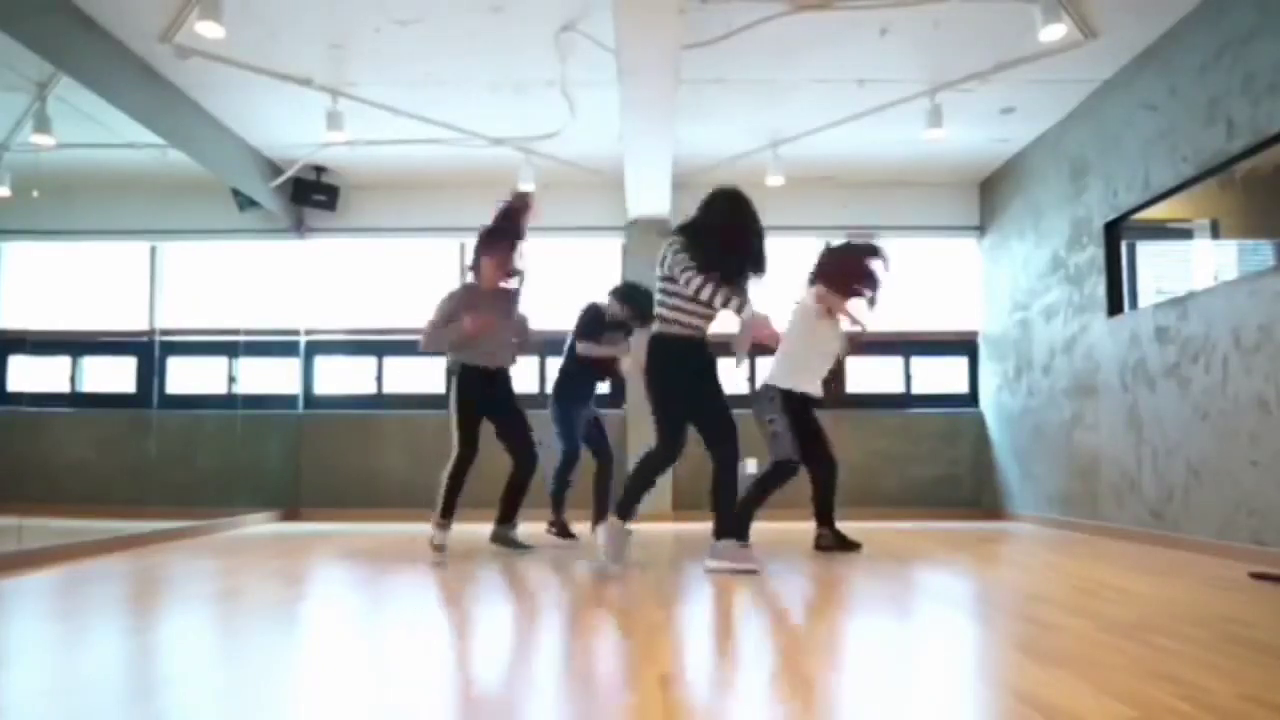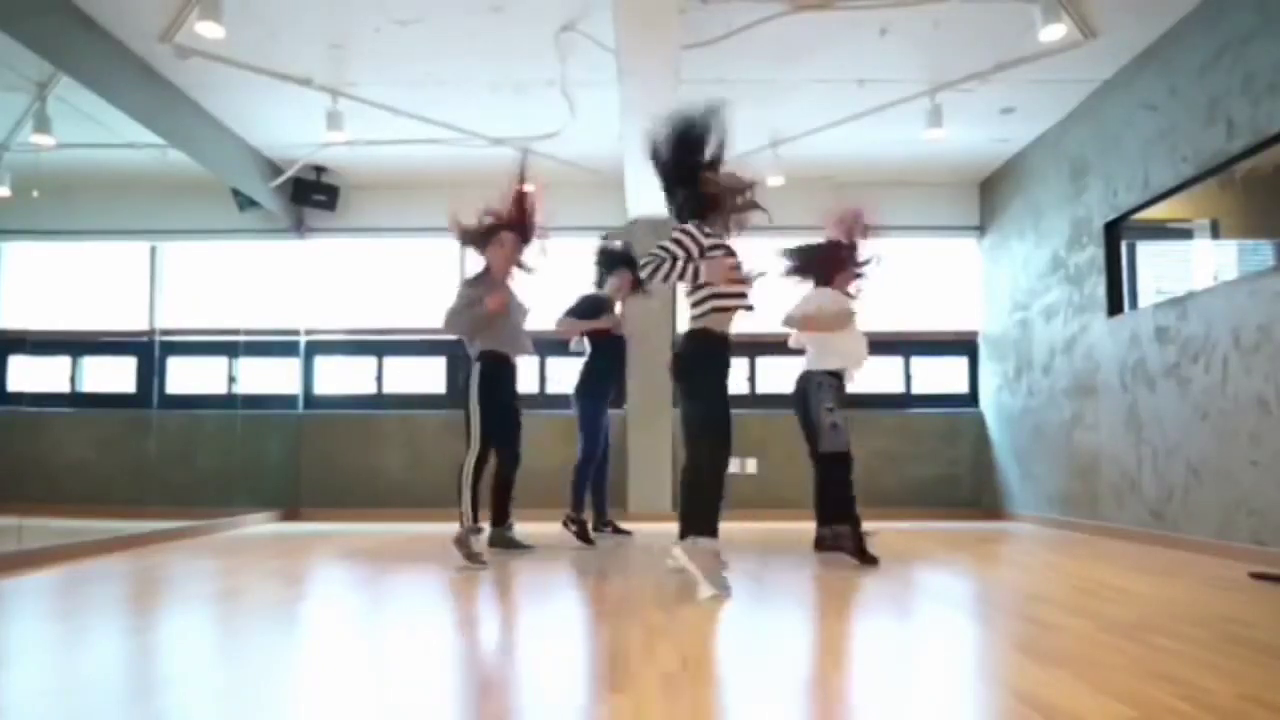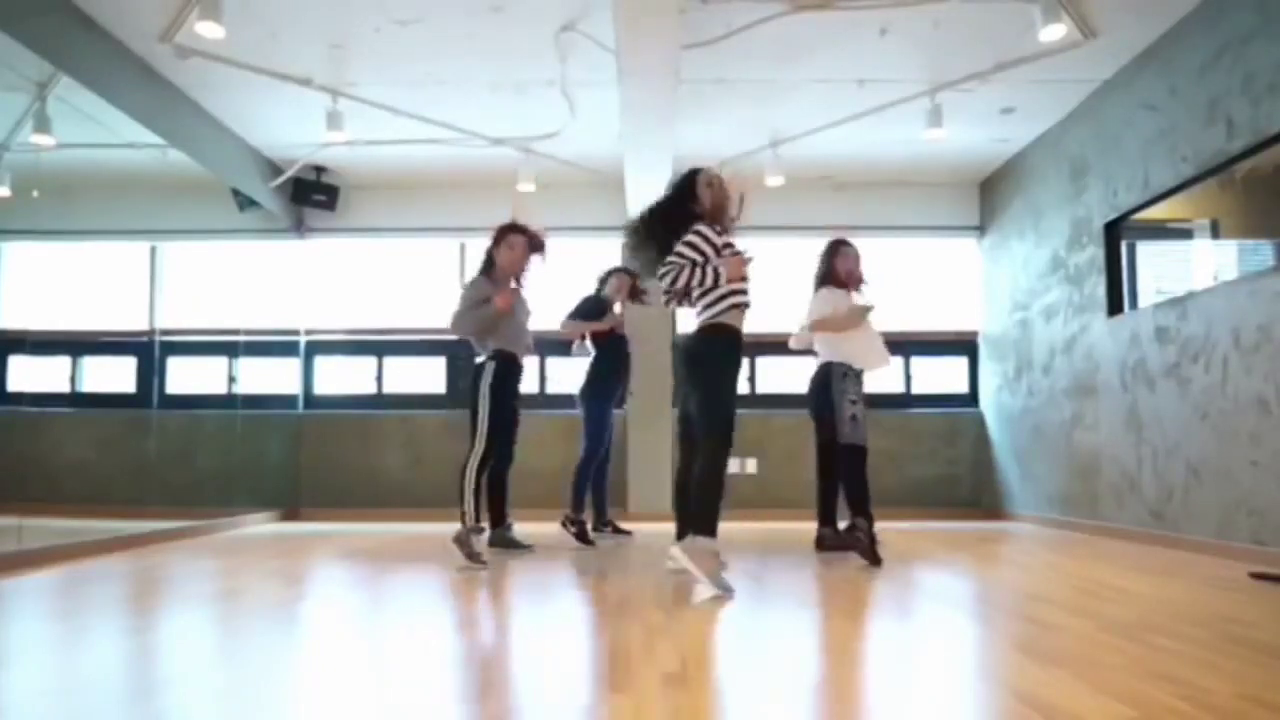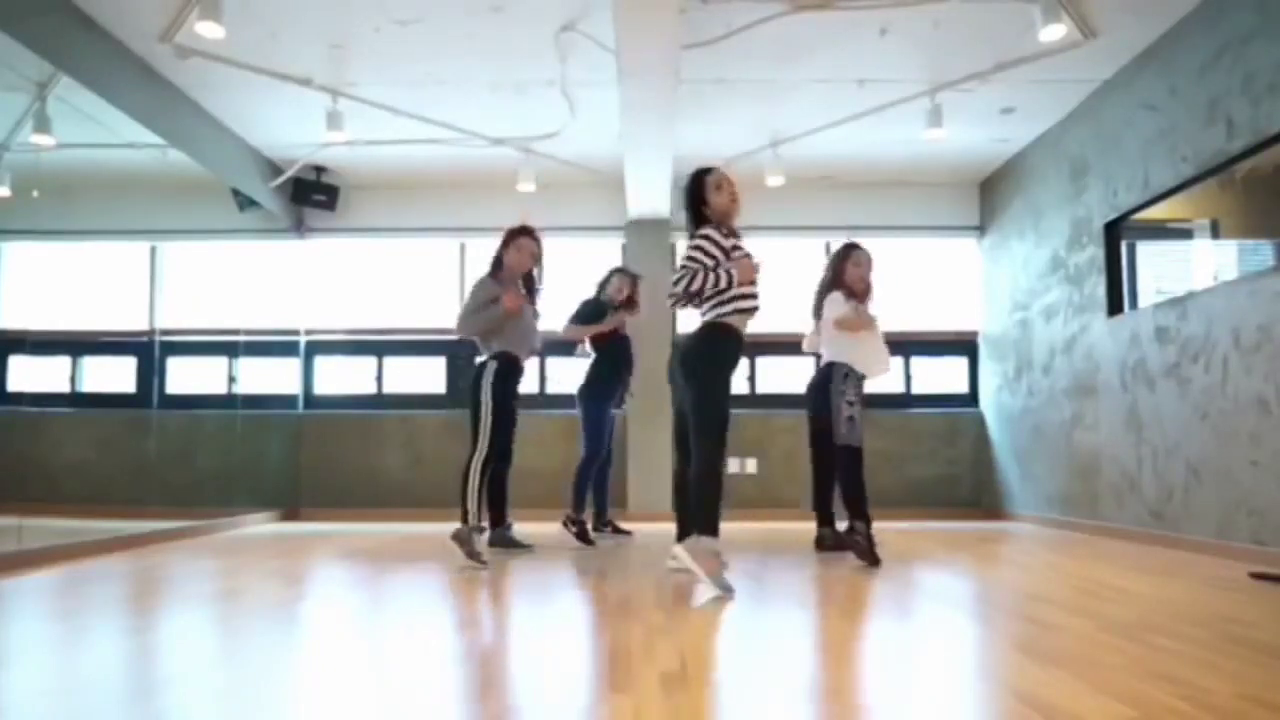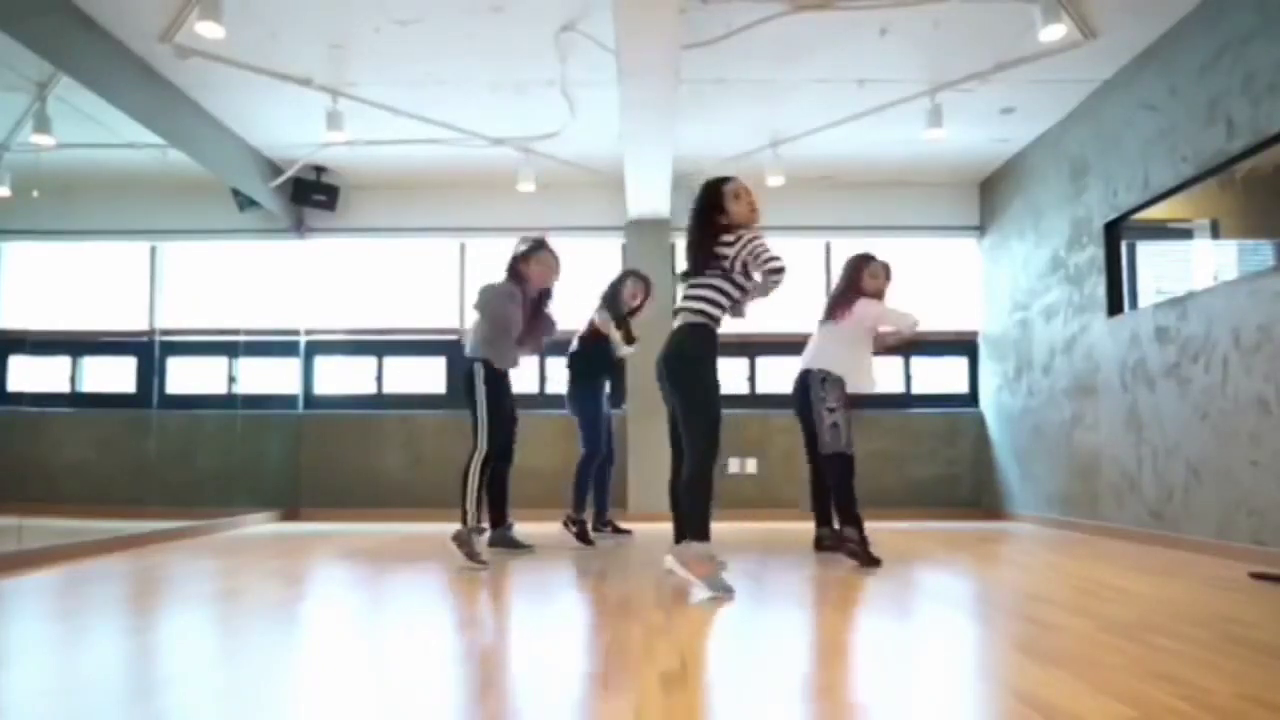
dt=0.2s
person 1, frame 1
left shoulder: (725, 257)
right shoulder: (679, 249)
left elbow: (734, 290)
right elbow: (693, 283)
left wrist: (751, 321)
right wrist: (750, 314)
left hip: (698, 356)
right hip: (668, 353)
left knee: (725, 448)
right knee: (671, 444)
left ankle: (725, 544)
right ankle: (618, 522)
person 1, frame 2
left shoulder: (717, 230)
right shoulder: (694, 228)
right elbow: (647, 268)
right wrist: (704, 273)
left hip: (709, 350)
right hip: (702, 350)
left knee: (704, 448)
right knee: (713, 446)
left ankle: (693, 541)
right ankle: (699, 542)
person 1, frame 3
left shoulder: (715, 237)
right shoulder: (702, 231)
left elbow: (674, 292)
right elbow: (665, 277)
right wrist: (721, 273)
left hip: (706, 349)
right hip: (714, 347)
left knee: (693, 454)
right knee: (714, 448)
left ankle: (685, 543)
right ankle: (699, 543)
person 1, frame 4
left shoulder: (722, 239)
right shoulder: (711, 235)
left elbow: (682, 294)
right elbow: (680, 283)
right wrist: (734, 274)
left hip: (696, 352)
right hip: (711, 349)
left knee: (691, 453)
right knee: (708, 448)
left ankle: (687, 543)
right ankle: (700, 542)
person 1, frame 5
left shoulder: (714, 249)
right shoulder: (740, 239)
right elbow: (773, 271)
left wrist: (740, 289)
right wrist: (755, 288)
left hip: (678, 353)
right hip: (691, 352)
left knee: (688, 454)
right knee: (700, 451)
left ankle: (685, 546)
right ankle: (691, 549)
person 2, frame 1
left shoulder: (508, 299)
right shoulder: (459, 298)
right elbow: (429, 340)
right wrist: (461, 329)
left hip: (499, 383)
right hip: (467, 380)
left knee: (526, 455)
right knee: (464, 452)
left ankle: (504, 526)
right ankle: (442, 526)
person 2, frame 2
left shoulder: (505, 288)
right shoulder: (476, 285)
right elbow: (452, 324)
right wrist: (484, 308)
left hip: (506, 373)
right hip: (485, 370)
left knee: (509, 455)
right knee: (479, 448)
left ankle: (500, 528)
right ankle: (467, 531)
person 2, frame 3
left shoulder: (512, 289)
right shoulder: (482, 284)
right elbow: (458, 324)
right wrist: (495, 308)
left hip: (508, 374)
right hip: (494, 370)
left knee: (502, 457)
right knee: (483, 449)
left ankle: (500, 528)
right ankle: (468, 529)
person 2, frame 4
left shoulder: (522, 293)
right shoulder: (489, 285)
right elbow: (465, 325)
right wrist: (501, 309)
left hip: (508, 374)
right hip: (495, 371)
left knee: (501, 455)
right knee: (485, 449)
left ankle: (499, 528)
right ankle: (468, 527)
person 2, frame 5
left shoulder: (534, 303)
right shoulder: (507, 292)
right elbow: (484, 301)
left hip: (498, 375)
right hip: (483, 371)
left knee: (502, 453)
right knee: (487, 447)
left ankle: (500, 528)
right ankle: (468, 528)
person 3, frame 1
left shoulder: (829, 317)
right shoulder: (812, 305)
right elbow: (822, 296)
right wrist: (846, 313)
left hip: (800, 399)
right hip: (777, 395)
left knee: (824, 464)
right knee: (787, 463)
left ankle: (827, 531)
right ankle: (736, 524)
person 3, frame 2
left shoulder: (834, 300)
right shoulder: (822, 296)
right elbow: (791, 319)
right wrist: (830, 325)
left hip: (825, 383)
right hip: (821, 384)
left knee: (829, 461)
right knee: (837, 456)
left ankle: (828, 531)
right ankle: (846, 533)
person 3, frame 3
left shoulder: (842, 298)
right shoulder: (829, 294)
left elbow: (797, 341)
right elbow: (814, 324)
right wrist: (851, 318)
left hip: (832, 379)
right hip: (839, 376)
left knee: (831, 460)
right knee: (852, 451)
left ankle: (827, 531)
right ankle: (861, 527)
person 3, frame 4
left shoulder: (853, 304)
right shoulder: (838, 298)
left elbow: (811, 343)
right elbow: (841, 322)
right wrist: (864, 321)
left hip: (826, 383)
right hip: (840, 378)
left knee: (826, 461)
right knee: (848, 453)
left ankle: (826, 531)
right ankle: (859, 530)
person 3, frame 5
left shoulder: (843, 309)
right shoulder: (865, 306)
right elbow: (909, 324)
left wrist: (880, 337)
right wrist: (890, 334)
left hip: (812, 384)
right hip: (824, 384)
left knee: (824, 462)
right knee: (838, 459)
left ankle: (825, 531)
right ankle: (852, 534)
person 4, frame 1
left shoulder: (619, 324)
right shoulder: (594, 314)
right elbow: (581, 347)
right wrist: (617, 351)
left hip: (584, 398)
right hip: (568, 395)
left knee: (605, 456)
right knee: (571, 451)
left ankle: (601, 518)
right ankle: (556, 518)
person 4, frame 2
left shoulder: (609, 308)
right shoulder: (593, 302)
right elbow: (563, 324)
right wrist: (600, 324)
left hip: (601, 392)
right hip: (592, 390)
left knee: (601, 455)
right knee: (591, 452)
left ankle: (601, 520)
right ankle: (575, 516)
person 4, frame 3
left shoulder: (609, 309)
right shoulder: (594, 303)
right elbow: (566, 326)
right wrist: (602, 324)
left hip: (605, 392)
right hip: (599, 389)
left knee: (602, 456)
right knee: (593, 452)
left ankle: (601, 520)
right ankle: (574, 517)
person 4, frame 4
left shoulder: (613, 312)
right shoulder: (594, 305)
right elbow: (568, 331)
right wrist: (603, 326)
left hip: (605, 392)
right hip: (598, 390)
left knee: (603, 457)
right knee: (594, 452)
left ankle: (601, 519)
right ankle: (575, 516)
person 4, frame 5
left shoulder: (621, 317)
right shoulder: (609, 308)
right elbow: (600, 318)
right wrist: (618, 340)
left hip: (594, 388)
right hip: (584, 387)
left knee: (605, 454)
right knee: (594, 450)
left ankle: (601, 518)
right ankle: (575, 516)
